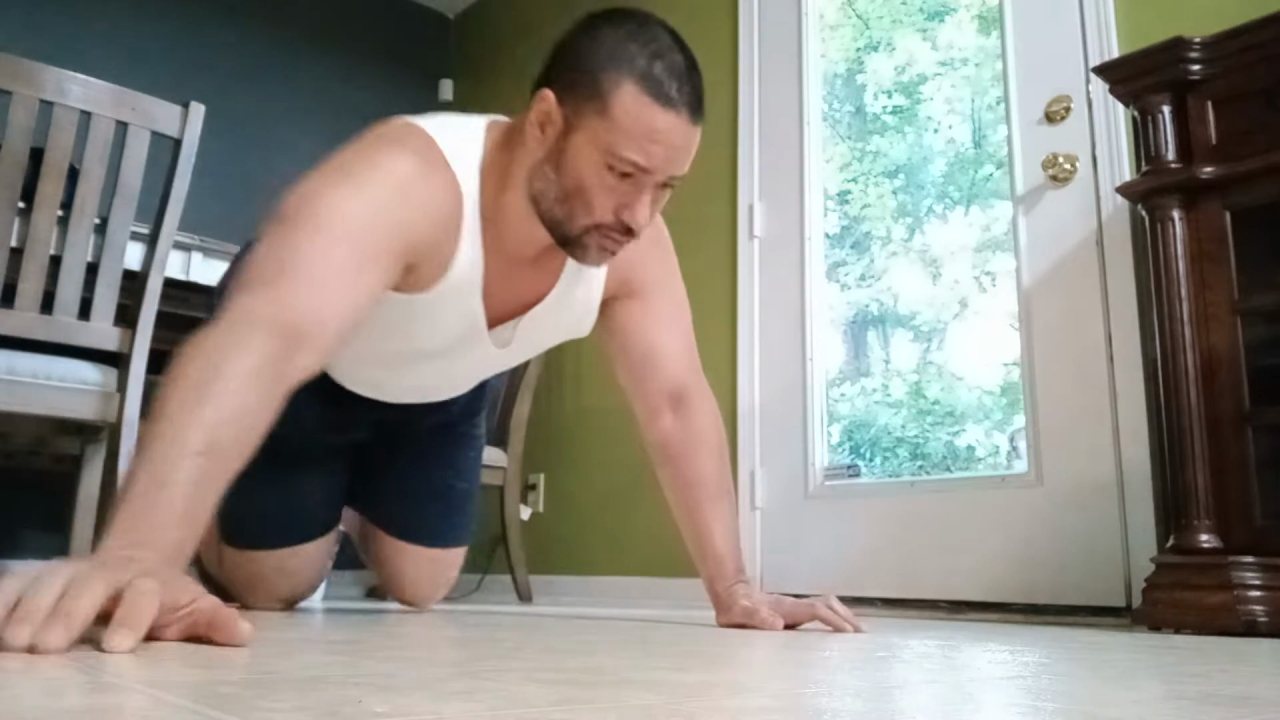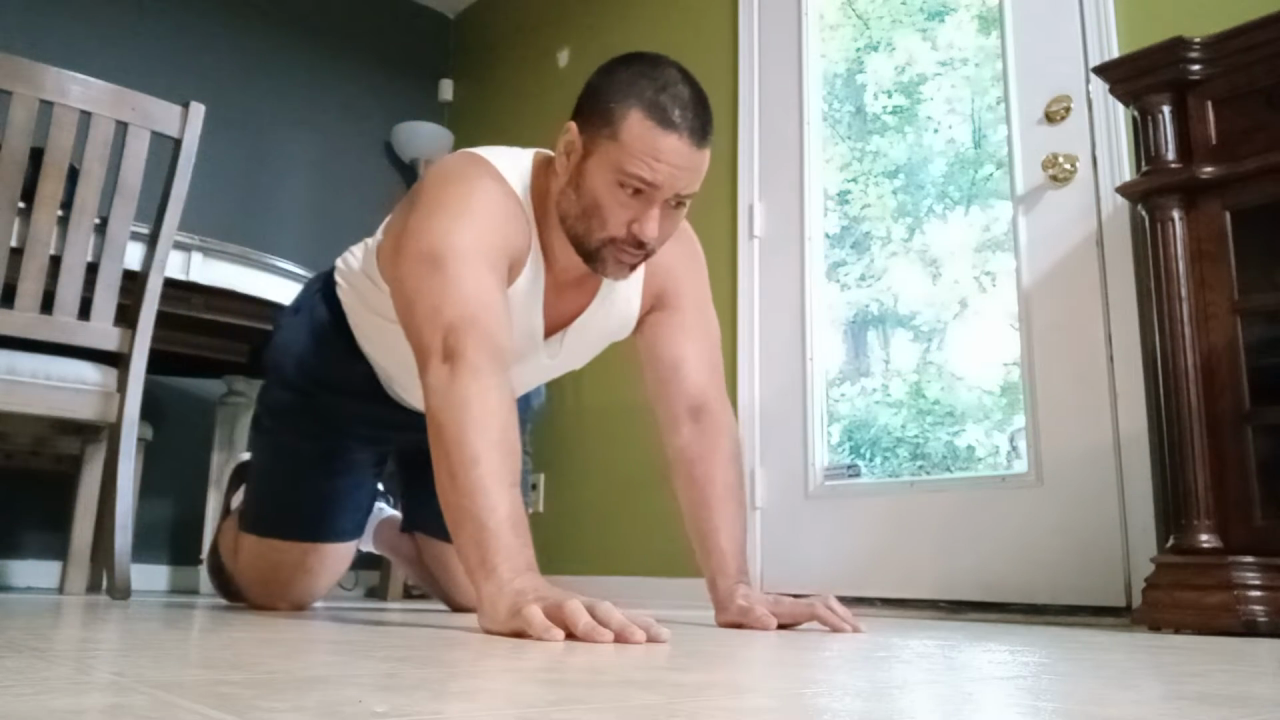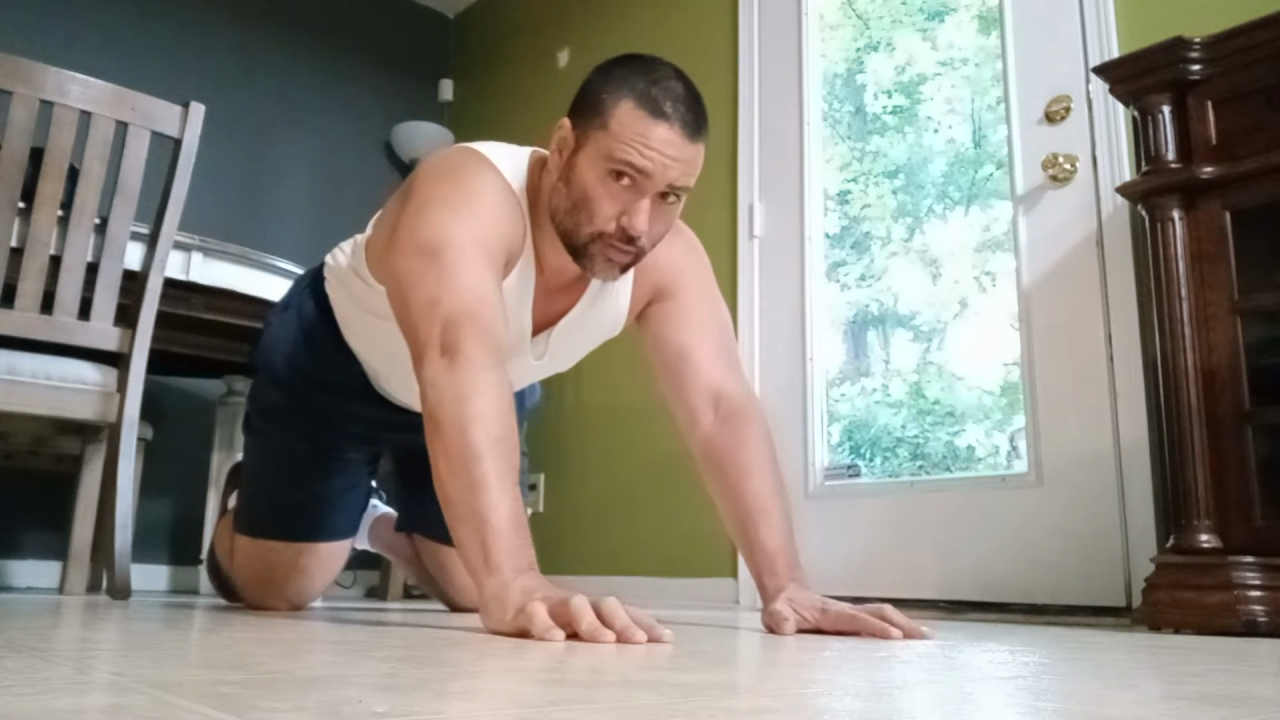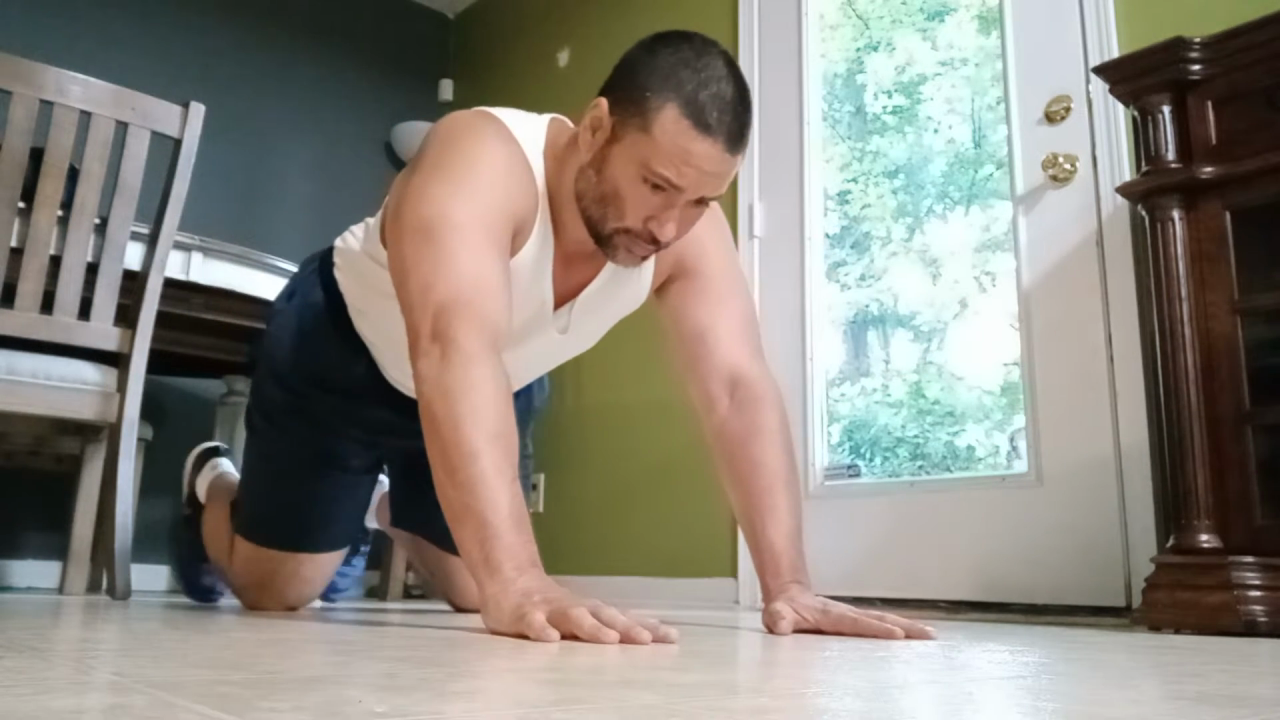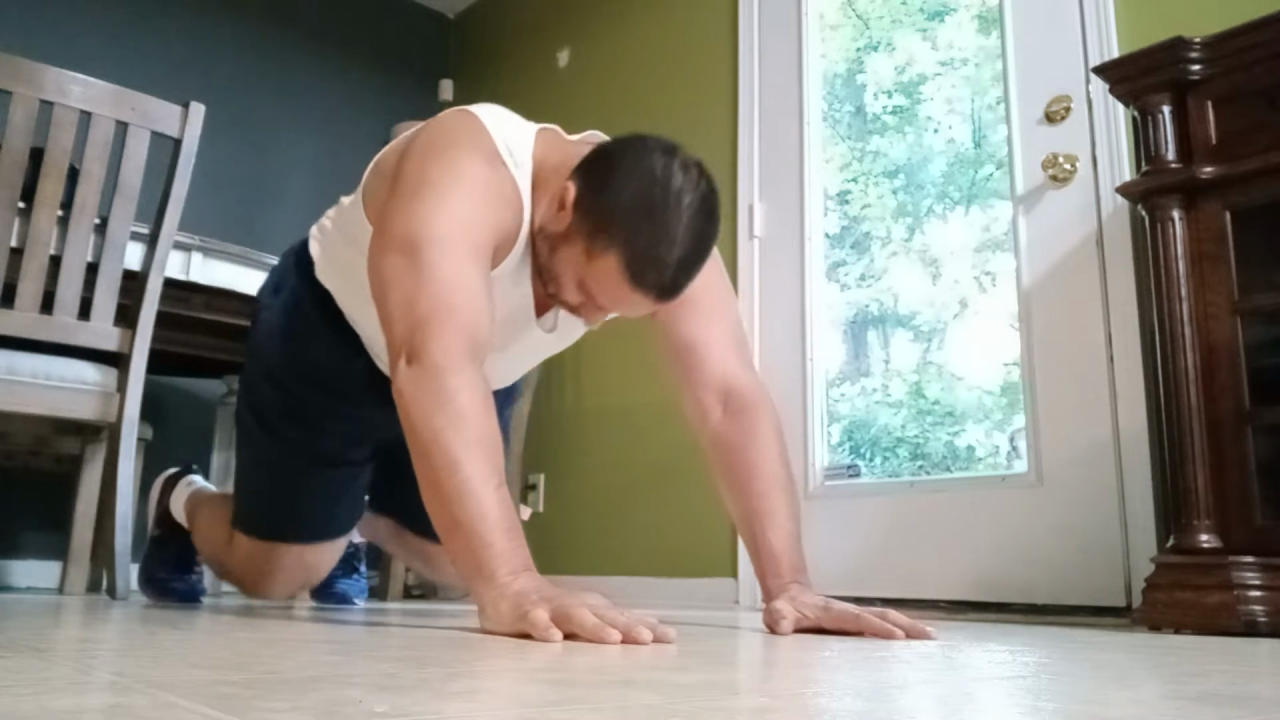
dt=1s
person 1, frame 1
left shoulder: (627, 241)
right shoulder: (407, 183)
left elbow: (678, 404)
right elbow: (263, 349)
left wrist: (732, 592)
right wrist: (137, 562)
left hip: (441, 390)
right hip: (312, 373)
left knee: (417, 592)
right knee: (272, 584)
left ankle: (350, 511)
person 1, frame 2
left shoulder: (672, 262)
right shoulder: (474, 202)
left elbow: (699, 418)
right elbow: (463, 371)
left wrist: (733, 590)
right wrist: (511, 585)
left hip: (492, 395)
right hip: (344, 361)
left knee: (473, 589)
right knee: (281, 589)
left ankle: (396, 532)
right ankle: (252, 499)
person 1, frame 3
left shoulder: (670, 261)
right shoulder: (469, 197)
left elbow: (723, 410)
right elbow: (460, 366)
left wrist: (784, 587)
right wrist: (515, 584)
left hip: (474, 396)
right hip: (334, 357)
left knee: (472, 589)
right knee: (279, 589)
left ankle: (393, 531)
right ankle: (247, 500)
person 1, frame 4
left shoulder: (690, 232)
right shoulder: (481, 160)
left elbow: (739, 390)
right elbow: (455, 356)
left wrist: (786, 585)
right wrist: (517, 583)
left hip: (491, 386)
right hip: (341, 349)
left knee: (472, 592)
right knee: (276, 589)
left ankle: (384, 510)
right ankle: (215, 488)
person 1, frame 5
left shoulder: (659, 232)
right shoulder: (466, 172)
left elbow: (731, 397)
right elbow: (433, 367)
left wrist: (787, 585)
right wrist: (510, 585)
left hip: (470, 371)
right hip: (329, 328)
left knee: (454, 555)
right knee: (276, 575)
left ankle: (356, 521)
right ankle: (182, 506)
